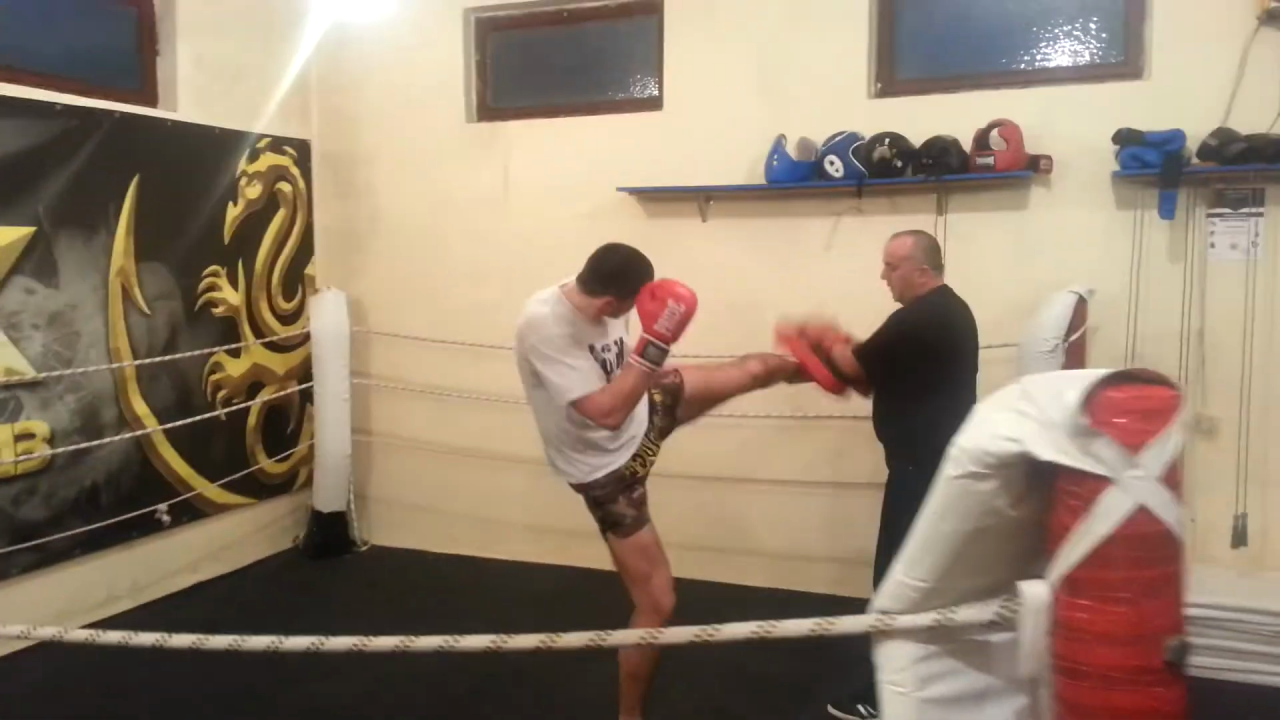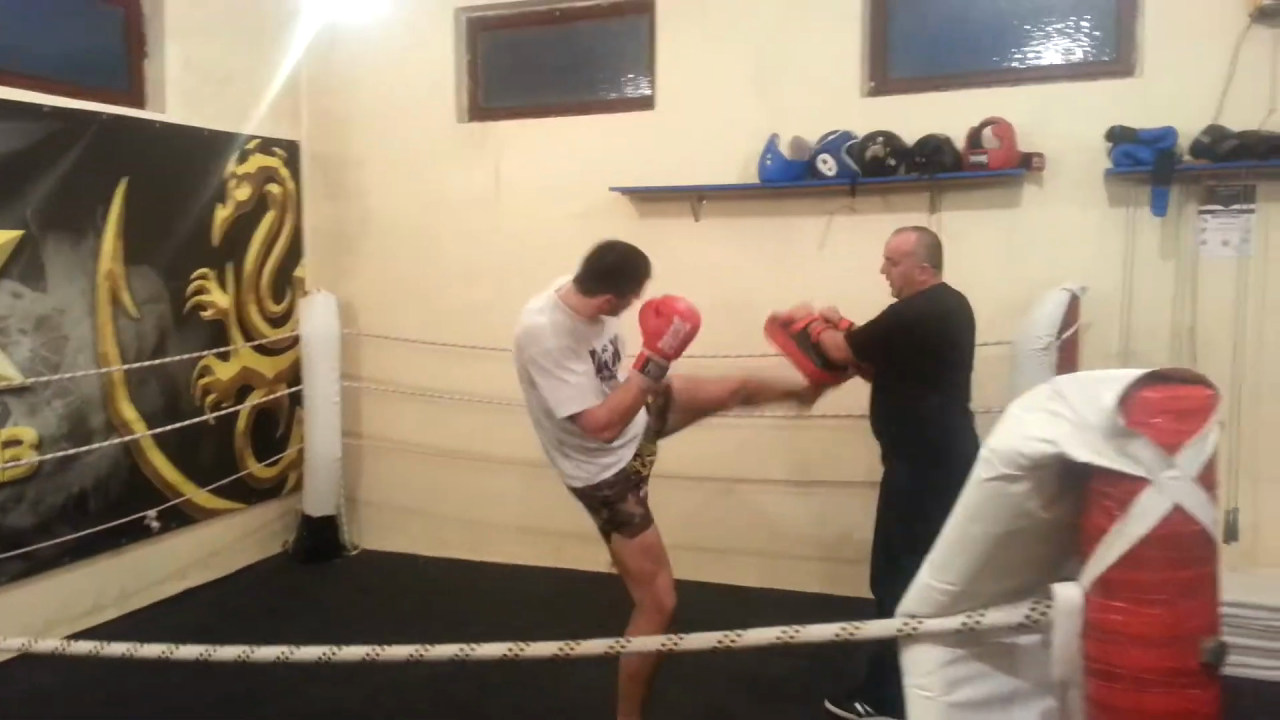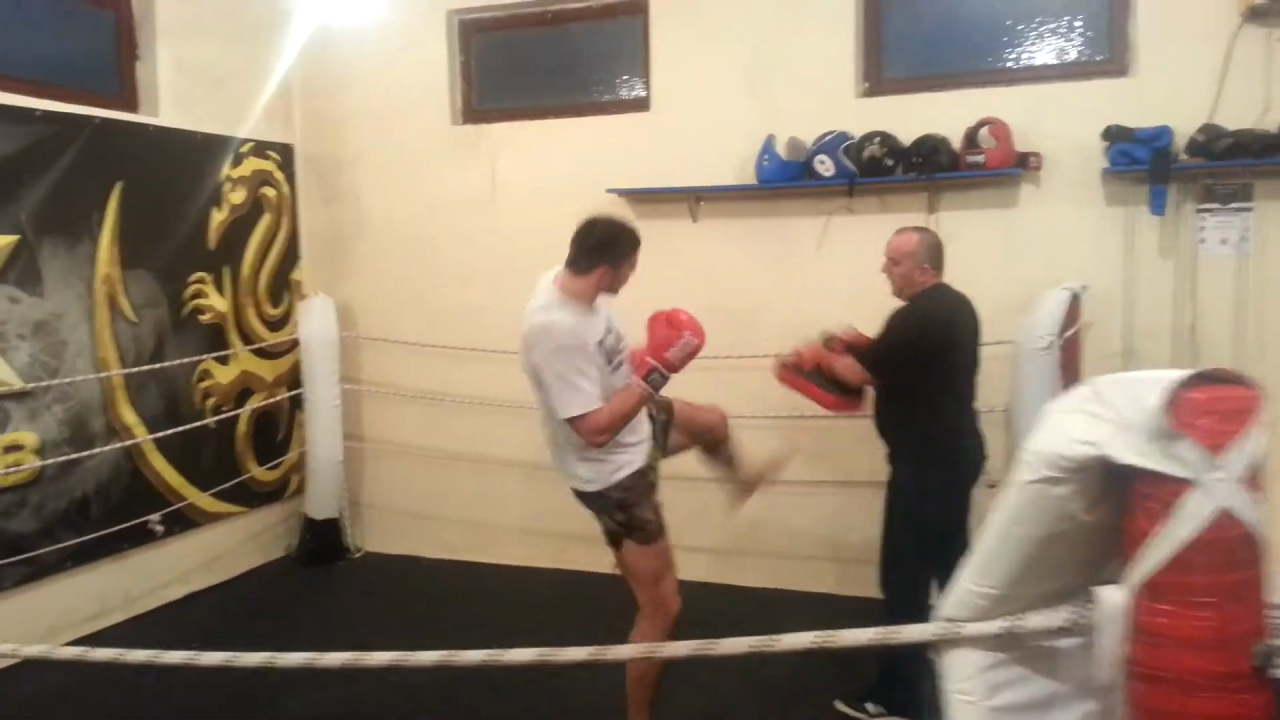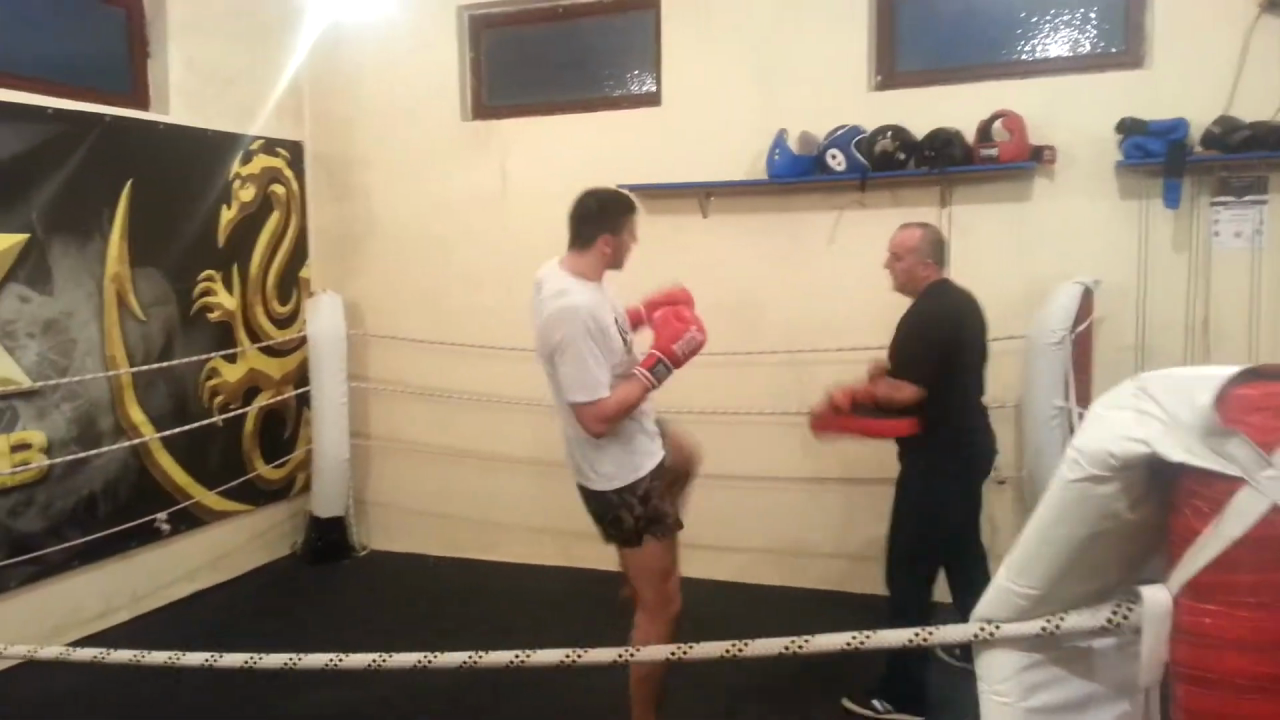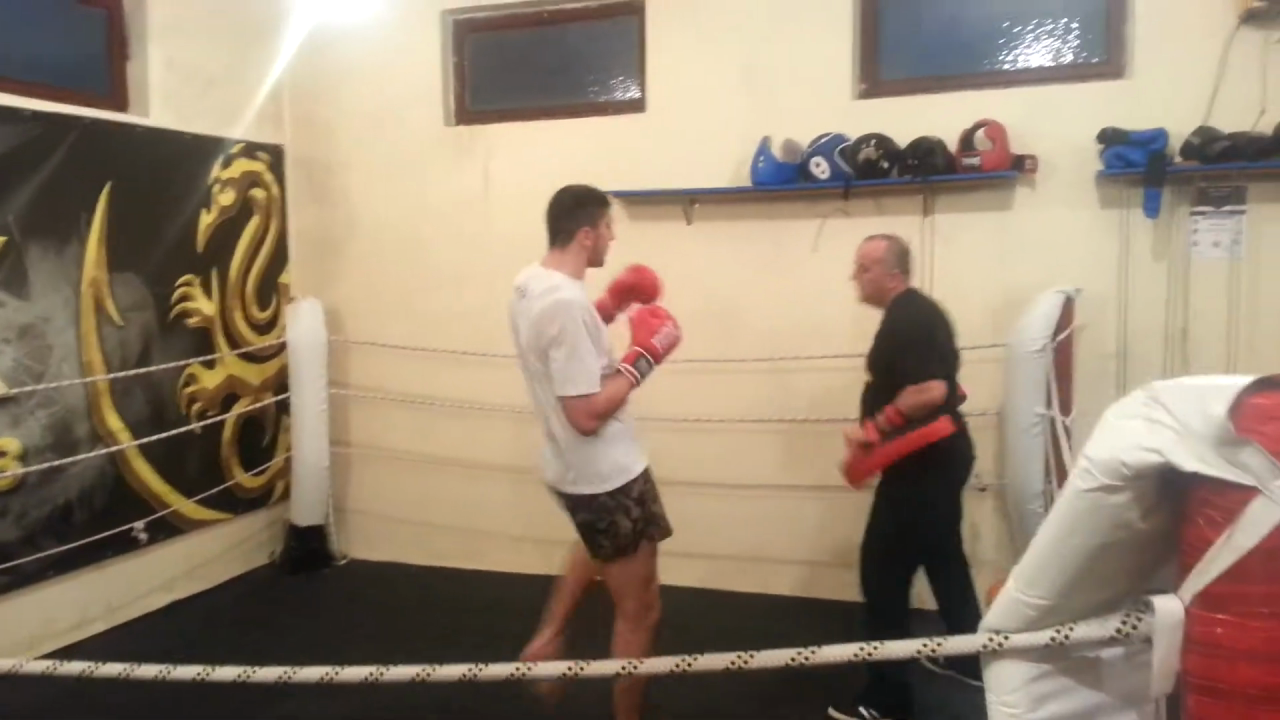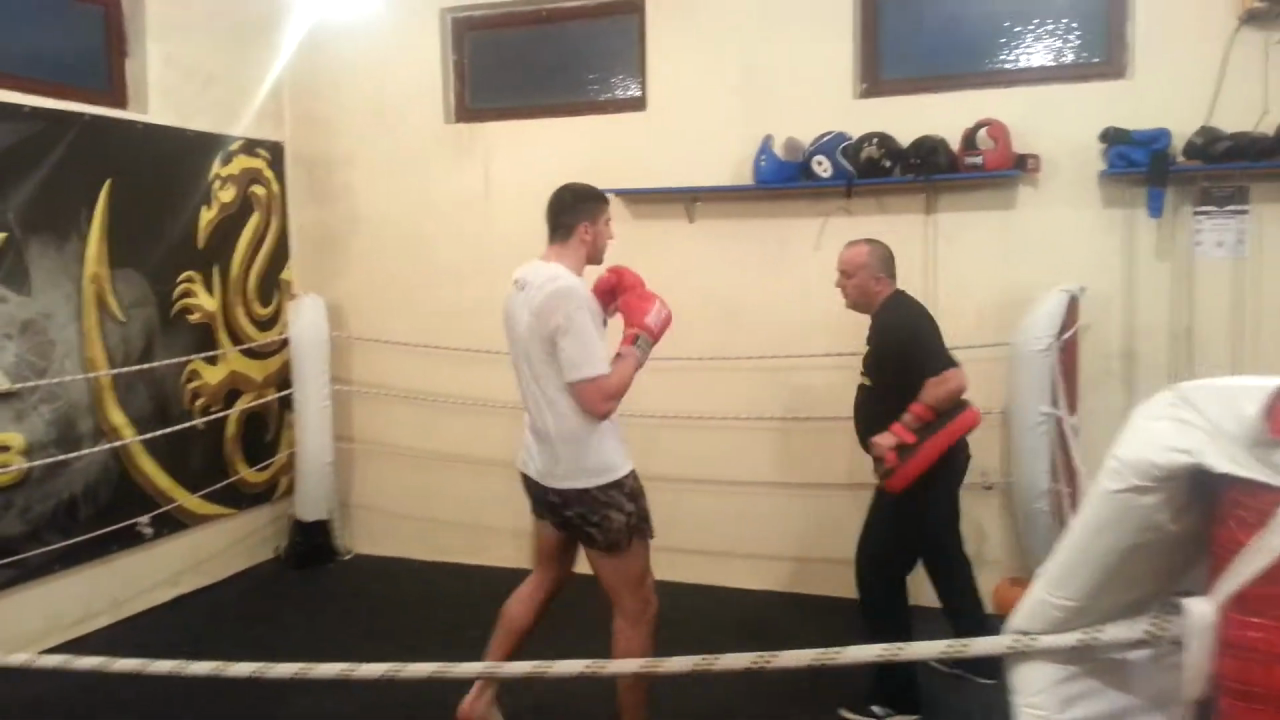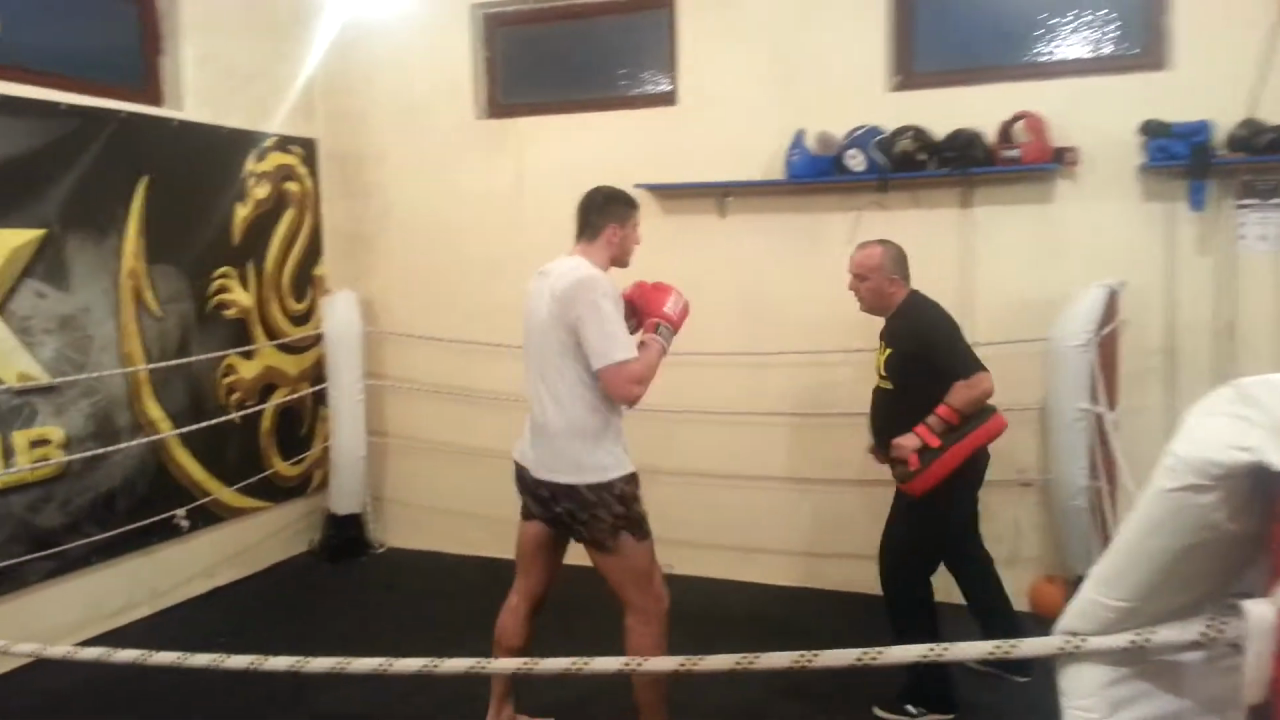
dt=0.1s
person 1, frame 1
left shoulder: (584, 294)
right shoulder: (542, 325)
right elbow: (604, 411)
right wrist: (655, 342)
left hip: (639, 415)
right hip: (604, 467)
left knee: (749, 369)
right knee: (656, 603)
left ankle: (792, 366)
person 1, frame 2
left shoulder: (579, 294)
right shoulder: (541, 334)
right elbow: (602, 424)
left wrist: (655, 369)
right wrist: (657, 361)
left hip: (635, 418)
right hip: (606, 470)
left knee: (736, 387)
right knee: (658, 604)
left ankle: (801, 389)
person 1, frame 3
left shoulder: (567, 280)
right shoulder: (551, 328)
right elbow: (598, 429)
left wrist: (638, 361)
right wrist: (655, 369)
left hip: (631, 424)
right hip: (610, 472)
left knee: (712, 420)
right knee: (661, 608)
left ankle: (741, 476)
person 1, frame 4
left shoulder: (558, 274)
right shoulder: (574, 310)
right elbow: (598, 420)
left wrist: (641, 317)
right wrist: (661, 362)
left hip: (634, 439)
right hip: (621, 473)
left knee: (683, 458)
right knee: (661, 604)
person 1, frame 5
left shoulder: (529, 282)
right shoulder: (563, 304)
right elbow: (588, 415)
left wrist: (605, 310)
right wrist: (642, 353)
left hip: (571, 470)
right hip: (605, 479)
left knee: (597, 557)
right knee: (639, 612)
left ankle: (547, 643)
person 1, frame 6
left shoulder: (526, 278)
right shoulder: (567, 293)
right elbow: (600, 400)
left wrist: (596, 308)
right wrist: (642, 338)
left hip: (544, 469)
right hip: (592, 476)
left knee: (544, 578)
right knee: (637, 608)
person 1, frame 7
left shoulder: (549, 277)
right shoulder: (592, 286)
right elbow: (624, 388)
left wrist: (629, 323)
right wrist: (660, 330)
left hip: (537, 465)
right hip: (588, 478)
left knee: (526, 591)
right knee: (649, 605)
person 2, frame 1
left shoulder: (918, 318)
right shoulder: (950, 308)
left elbow: (854, 366)
left wrist: (820, 337)
right wrist: (843, 341)
left hip: (922, 463)
right hip: (950, 455)
person 2, frame 2
left shoulder: (916, 313)
right shoulder: (950, 305)
left elbow: (845, 351)
left wrist: (812, 322)
right wrist: (843, 325)
left hip: (919, 461)
right hip: (949, 453)
left knee: (896, 572)
person 2, frame 3
left shoulder: (919, 314)
right shoulder: (954, 305)
left elbow: (860, 372)
left wrist: (820, 356)
right wrist: (863, 344)
left hip: (927, 462)
right hip: (956, 454)
left knee: (905, 574)
right knee: (948, 555)
person 2, frame 4
left shoulder: (929, 313)
right shoulder: (957, 302)
left elbow: (906, 390)
left wrist: (852, 394)
right wrist: (887, 369)
left hip: (939, 459)
right hip: (966, 449)
left knee: (910, 570)
right knee: (962, 552)
person 2, frame 5
left shoulder: (906, 321)
right shoulder: (920, 310)
left elbow: (930, 391)
left wrist: (874, 426)
right wrist: (881, 425)
left hip: (922, 465)
right hip: (941, 458)
left knee: (882, 570)
right knee: (944, 558)
right ankle: (967, 658)
person 2, frame 6
left shoulder: (898, 321)
right shoulder: (898, 314)
left elbow: (949, 381)
left wrist: (898, 433)
right wrist: (894, 431)
left hip: (920, 470)
right hip: (934, 462)
left knee: (878, 570)
right knee: (944, 557)
right ankle: (979, 657)
person 2, frame 7
left shoulder: (925, 323)
right shoulder: (899, 322)
left elbow: (977, 385)
left wrist: (922, 435)
right wrist: (891, 431)
left hip: (942, 469)
left knee: (901, 570)
right knee: (966, 556)
right ankle: (1012, 653)
